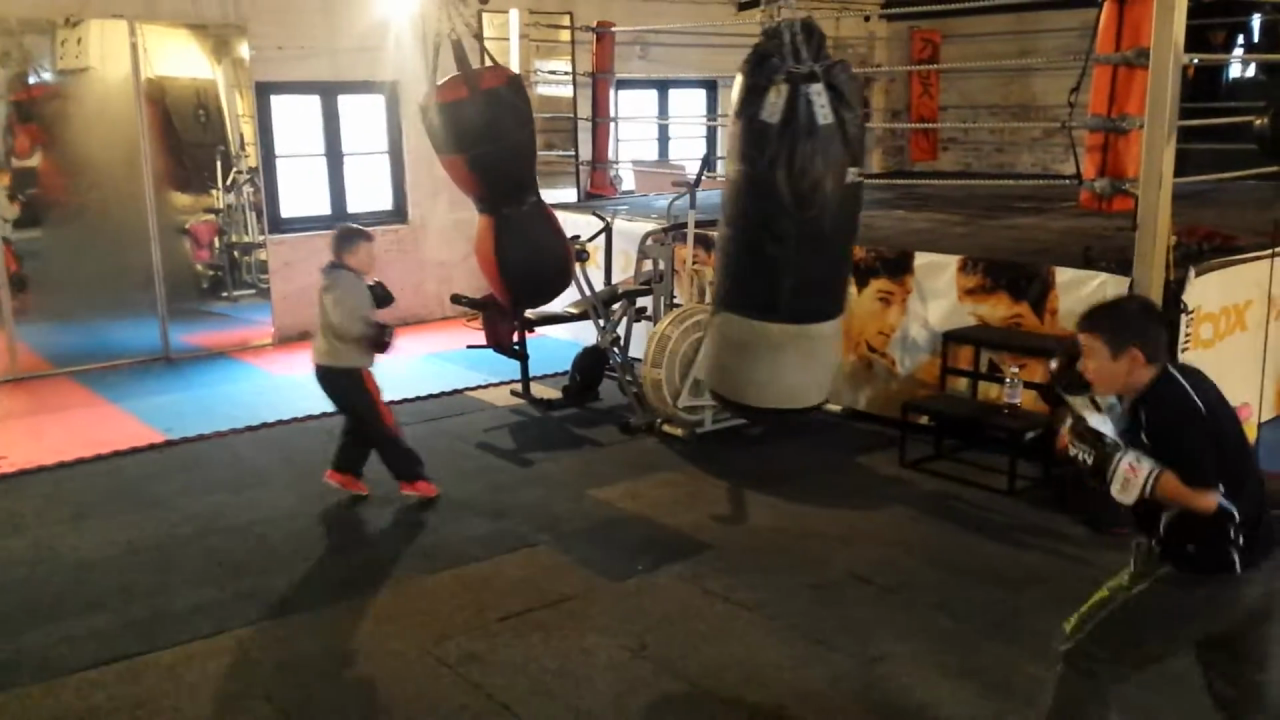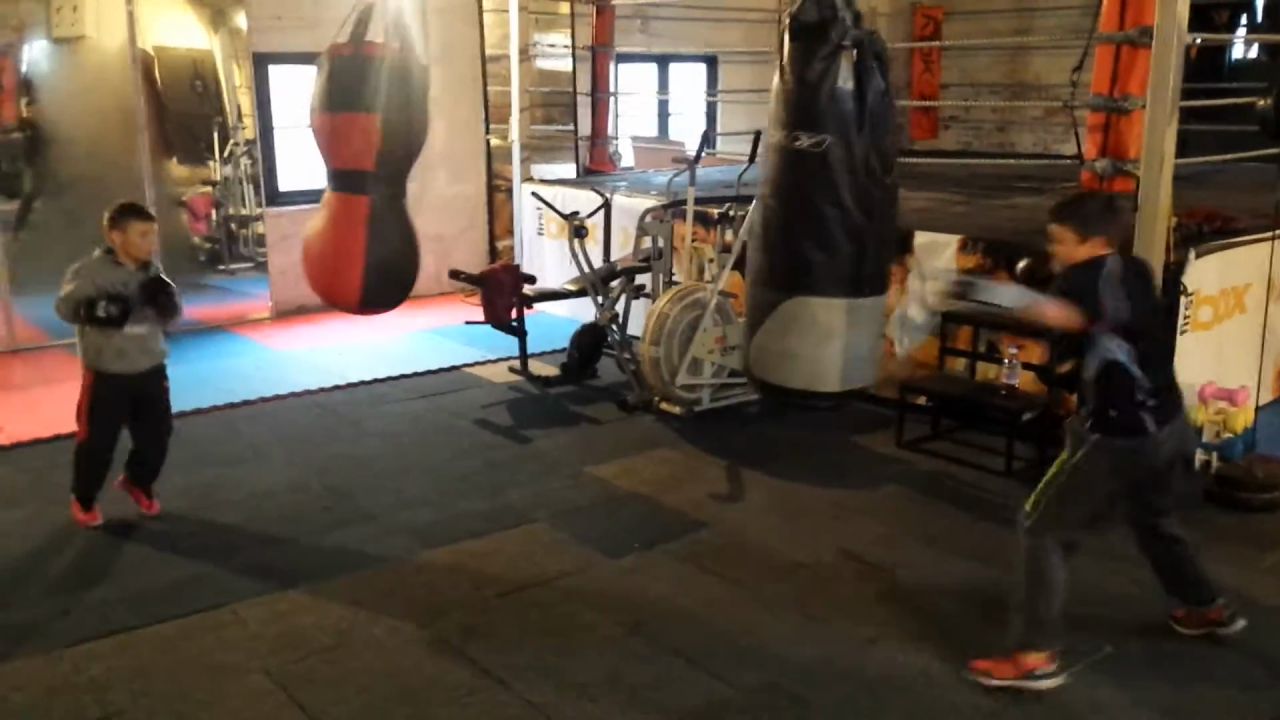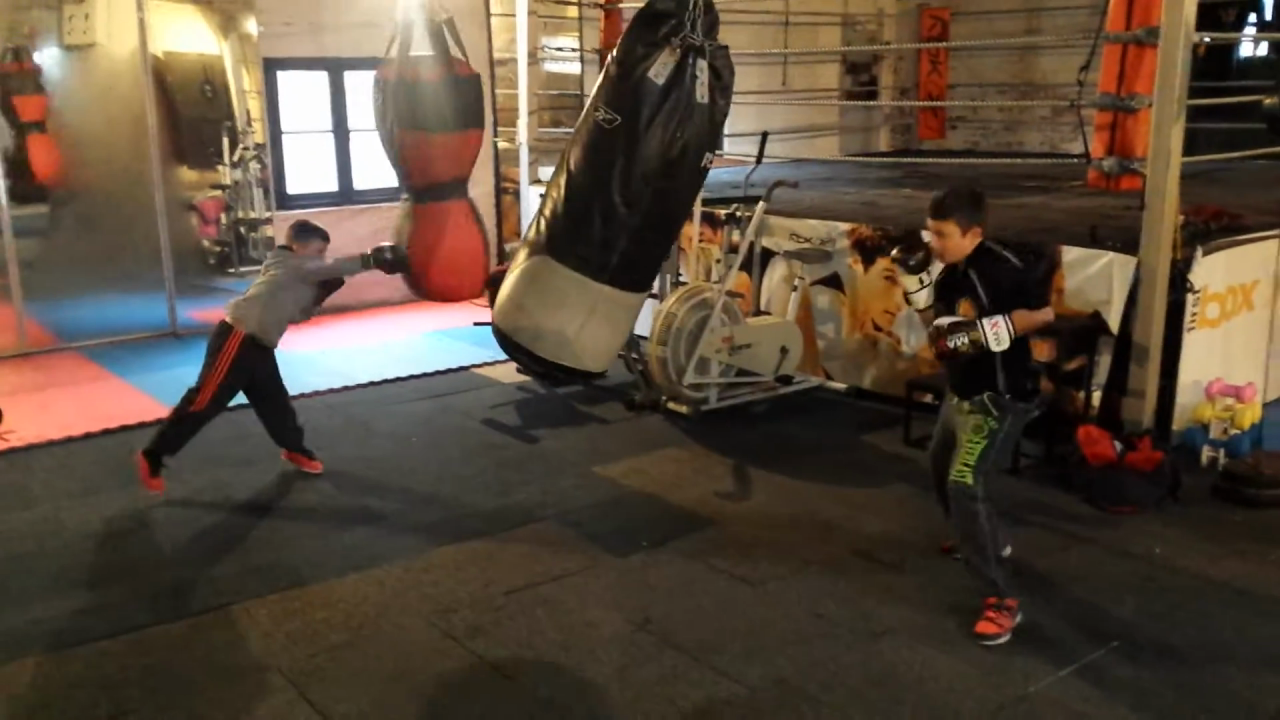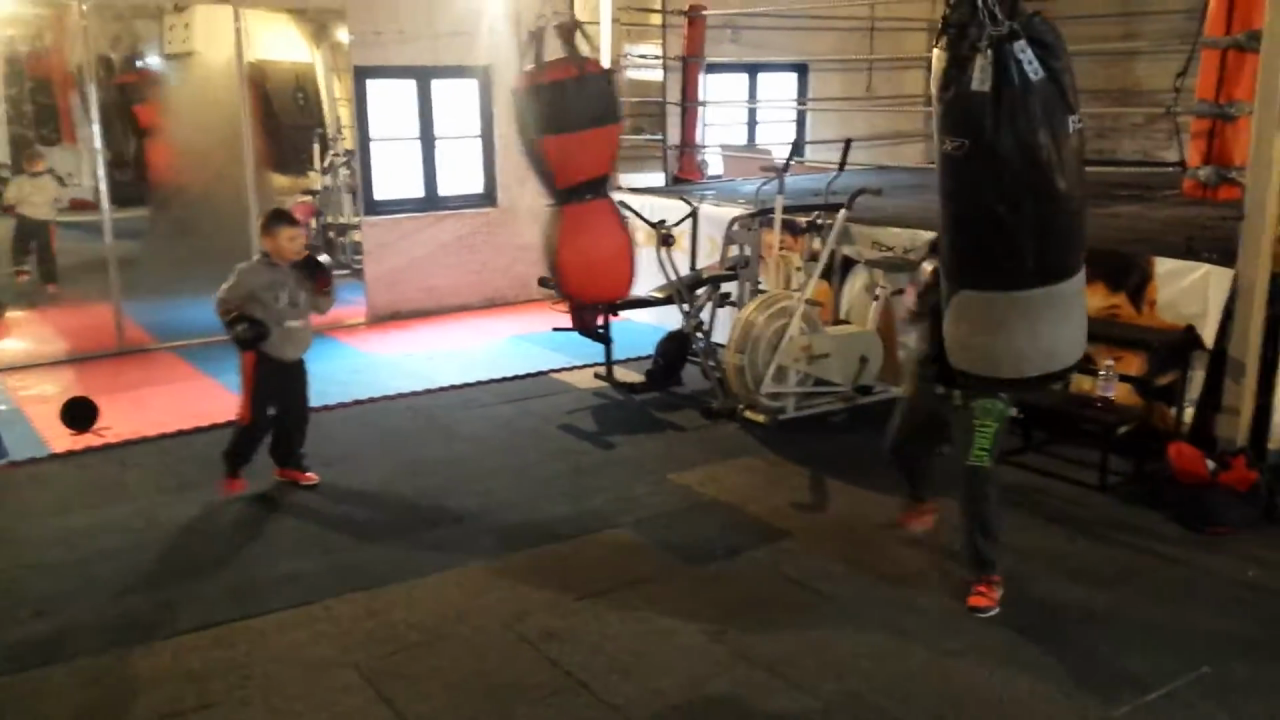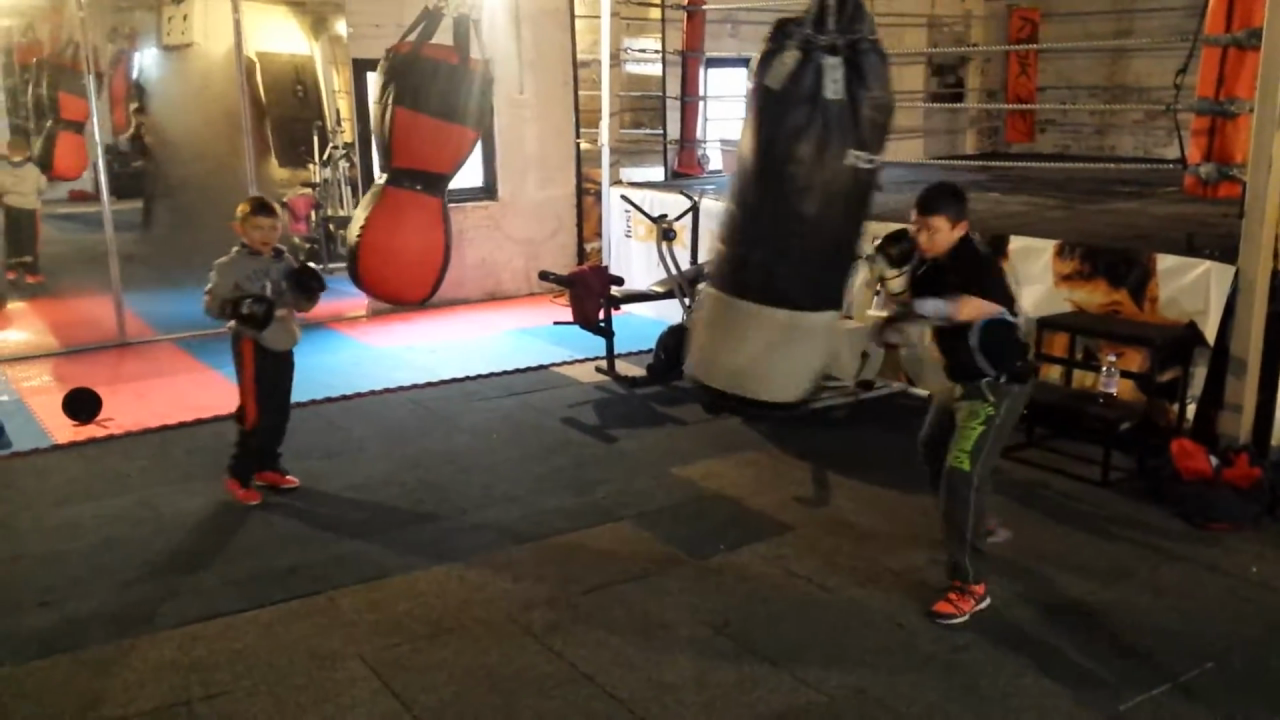
dt=1s
person 1, frame 1
left shoulder: (1170, 404)
right shoulder: (1176, 386)
left elbow: (1202, 495)
right elbow: (1173, 463)
left wrist: (1118, 462)
right wrist: (1090, 439)
left hip: (1204, 576)
left knee: (1087, 657)
person 1, frame 2
left shoulder: (1095, 274)
right shoulder: (1133, 273)
left elbow: (1063, 314)
left wrist: (996, 292)
left hip: (1116, 432)
right hip: (1164, 427)
left knee: (1043, 529)
right knee: (1152, 518)
left ankle: (1035, 656)
right ankle: (1208, 609)
person 1, frame 3
left shoulder: (999, 267)
right shoulder: (951, 267)
left elbow: (1042, 313)
right elbow: (929, 311)
left wrist: (980, 333)
right wrist: (915, 271)
left hip: (1000, 398)
right hip: (963, 393)
left knee: (964, 487)
right knee: (942, 470)
left ankle: (1002, 599)
right ankle: (986, 539)
person 1, frame 4
right shoulder: (939, 264)
right elbow: (914, 314)
right wrist: (924, 295)
left hip: (982, 386)
right hip: (933, 376)
left knee: (977, 470)
right knee: (901, 447)
left ankle: (986, 573)
right ankle: (921, 498)
person 1, frame 5
left shoulder: (974, 259)
right shoulder: (933, 260)
left elbow: (985, 307)
left wrist: (919, 308)
left hip: (997, 384)
right hip: (963, 377)
left knee: (960, 474)
right knee: (932, 444)
left ankle: (970, 585)
right ankle: (978, 525)
person 2, frame 1
left shoulder: (334, 280)
right shoulder: (351, 285)
right elbow: (346, 325)
left wrist: (371, 301)
right wrist: (375, 333)
left hip: (327, 366)
right hip: (348, 367)
left knee: (361, 419)
right knee: (381, 423)
left ankle: (343, 471)
right ankle: (412, 479)
person 2, frame 2
left shoulder: (152, 272)
right shoulder: (90, 270)
left elbow: (164, 320)
right elbow: (65, 306)
left wrist: (166, 306)
right wrist: (88, 310)
left hip: (150, 371)
right hip: (105, 372)
left knee: (157, 433)
right knee: (96, 440)
left ankle: (138, 482)
right ankle: (84, 498)
person 2, frame 3
left shoulder: (297, 273)
right shoulder: (291, 266)
left elbow: (297, 313)
right elbow: (327, 269)
left wrist: (319, 294)
right wrist: (371, 259)
left hip: (259, 342)
right hip: (239, 339)
left knee: (276, 403)
right knee: (204, 403)
left ankle: (294, 448)
right ankle: (153, 456)
person 2, frame 4
left shoulder: (303, 271)
right shoulder: (251, 273)
left elbow: (322, 307)
right elbow: (224, 301)
left wrist: (323, 284)
right wrist: (235, 322)
left hip: (293, 359)
right hip: (262, 358)
left knee: (296, 415)
right knee: (254, 418)
left ankle: (289, 465)
right ankle: (233, 468)
person 2, frame 5
left shoulder: (285, 262)
right shoulder: (229, 266)
left elbow: (302, 304)
right elbow: (212, 304)
left wrist: (310, 291)
right wrist: (234, 309)
left hip: (283, 348)
right hip: (253, 348)
left knee: (278, 413)
right knee: (255, 415)
left ankle: (267, 467)
right ankle: (240, 475)
